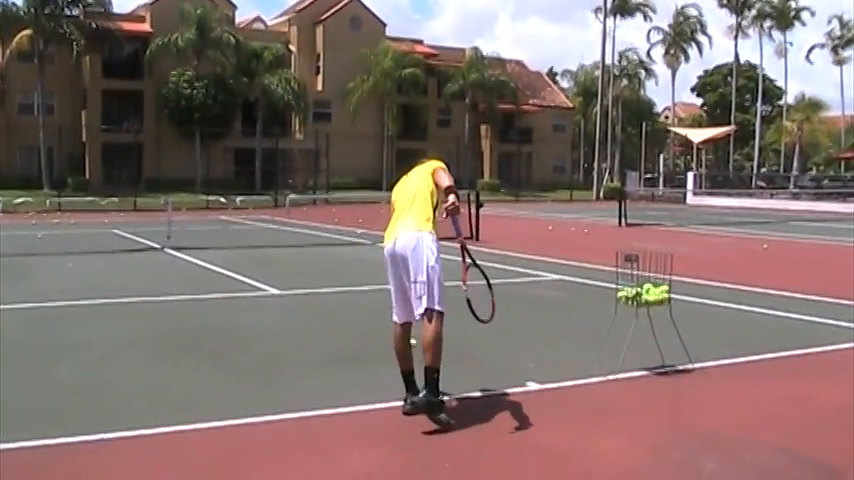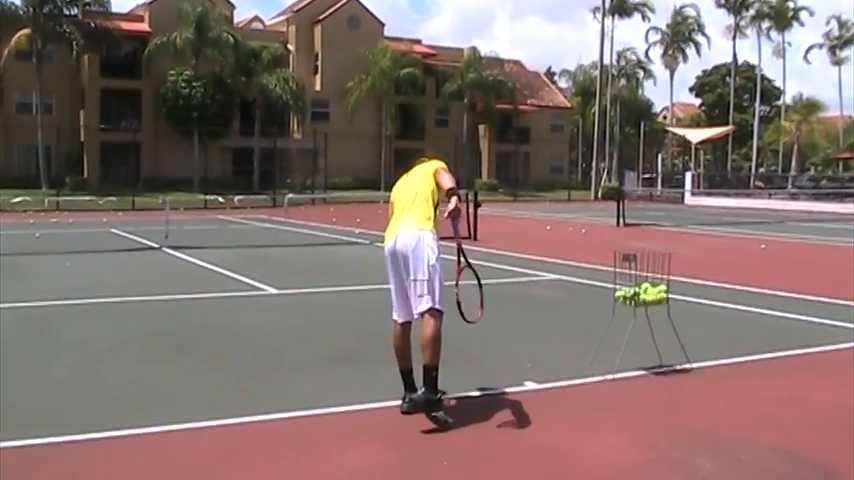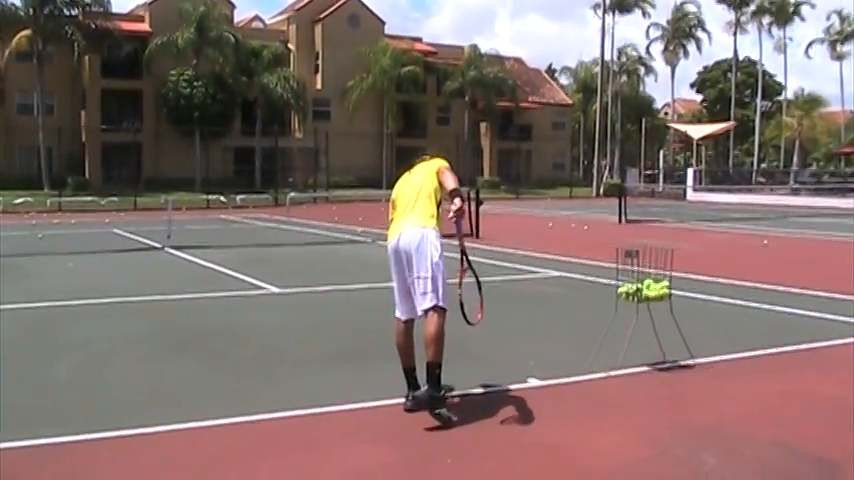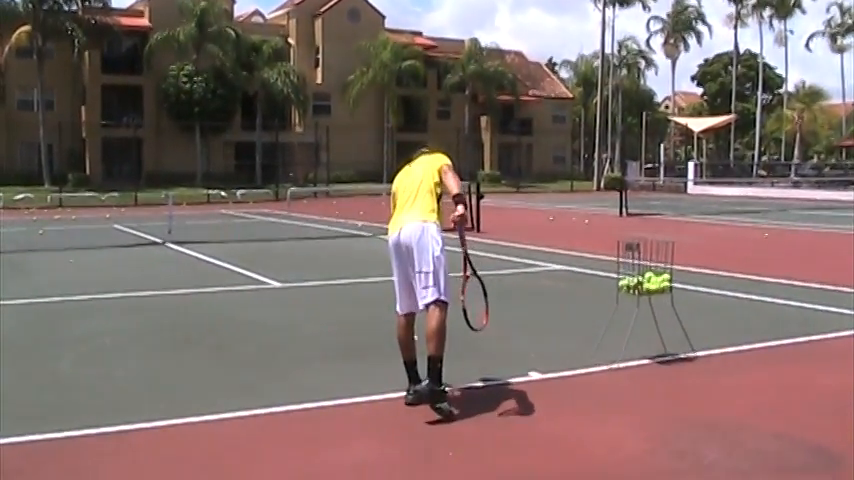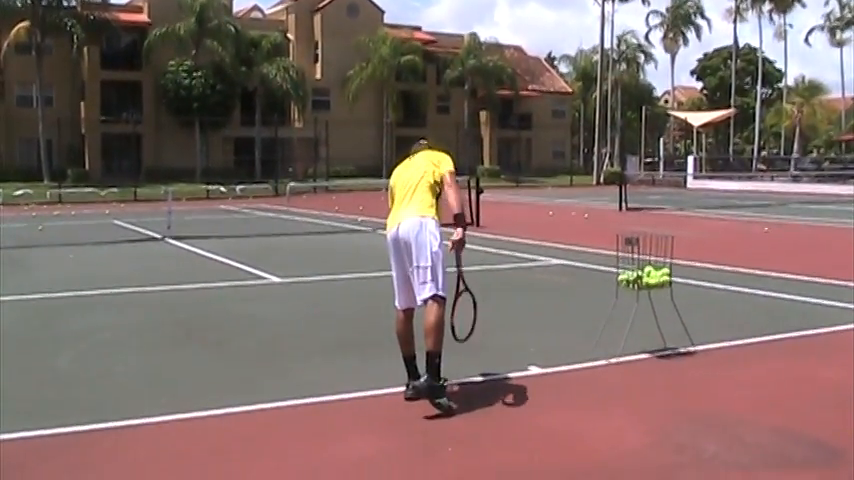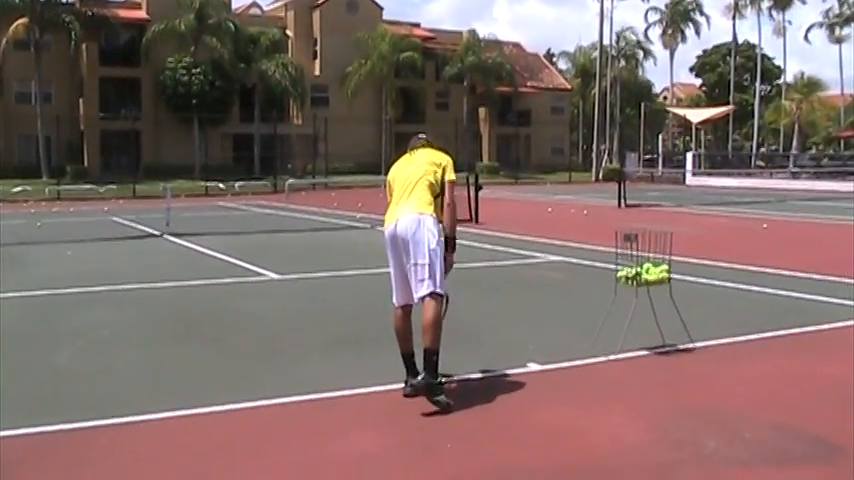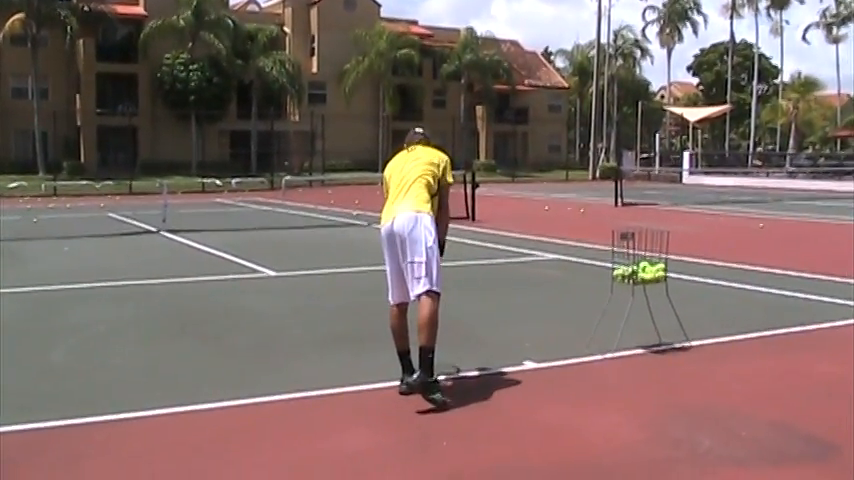
dt=0.2s
person 1, frame 1
left shoulder: (401, 184)
right shoulder: (432, 166)
right elbow: (442, 174)
right wrist: (451, 193)
left hip: (392, 241)
right hip: (418, 237)
left knee: (402, 320)
right knee: (432, 314)
left ankle: (411, 394)
right ankle: (430, 394)
person 1, frame 2
left shoulder: (399, 184)
right shoulder: (433, 166)
right elbow: (443, 175)
right wrist: (454, 196)
left hip: (392, 240)
right hip: (418, 236)
left knee: (401, 319)
right knee: (432, 312)
left ankle: (409, 393)
right ankle: (429, 392)
person 1, frame 3
left shoulder: (401, 182)
right shoulder: (436, 164)
right elbow: (447, 175)
right wrist: (457, 197)
left hip: (395, 238)
right hip: (421, 233)
left knee: (404, 316)
right knee: (435, 309)
left ankle: (413, 390)
right ankle: (432, 390)
person 1, frame 4
left shoulder: (401, 175)
right shoulder: (437, 159)
right elbow: (449, 174)
right wrist: (460, 202)
left hip: (396, 232)
right hip: (422, 228)
left knee: (405, 310)
right knee: (436, 302)
left ankle: (414, 384)
right ankle: (433, 384)
person 1, frame 5
left shoulder: (398, 170)
right shoulder: (439, 157)
right elbow: (450, 186)
right wrist: (459, 224)
left hip: (394, 227)
right hip: (420, 223)
left knee: (404, 306)
right knee: (434, 298)
left ankle: (413, 379)
right ankle: (432, 379)
person 1, frame 6
left shoulder: (397, 166)
right shoulder: (440, 157)
right elbow: (447, 203)
right wrist: (450, 242)
left hip: (392, 224)
right hip: (419, 220)
left knee: (402, 303)
right knee: (432, 296)
left ankle: (411, 376)
right ankle: (429, 377)
person 1, frame 7
left shoulder: (393, 163)
right shoulder: (439, 157)
right elbow: (442, 207)
right wrist: (440, 245)
left hip: (388, 221)
right hip: (416, 218)
left knee: (398, 301)
right knee: (428, 294)
left ankle: (407, 374)
right ankle: (425, 374)
